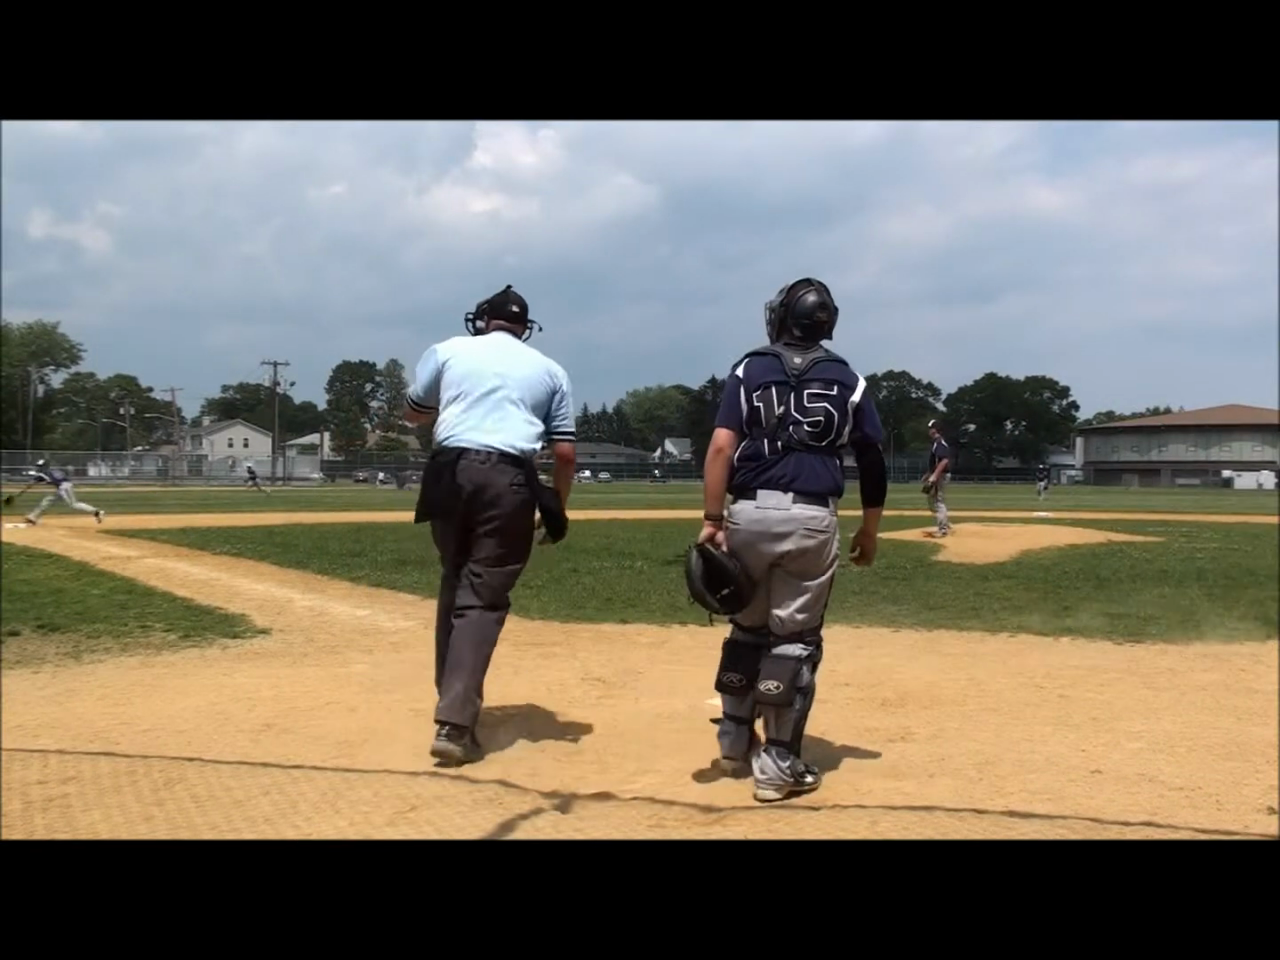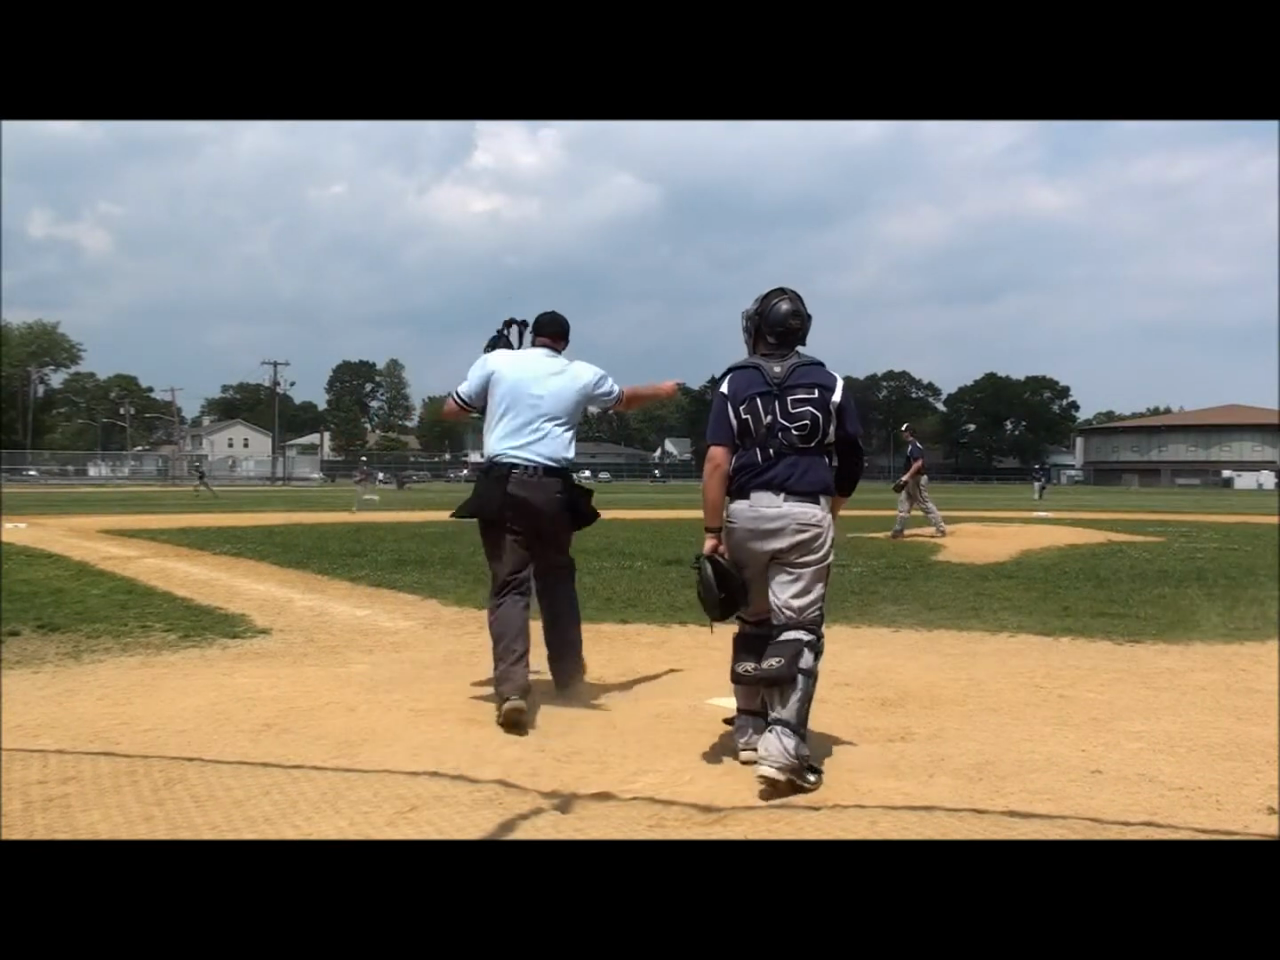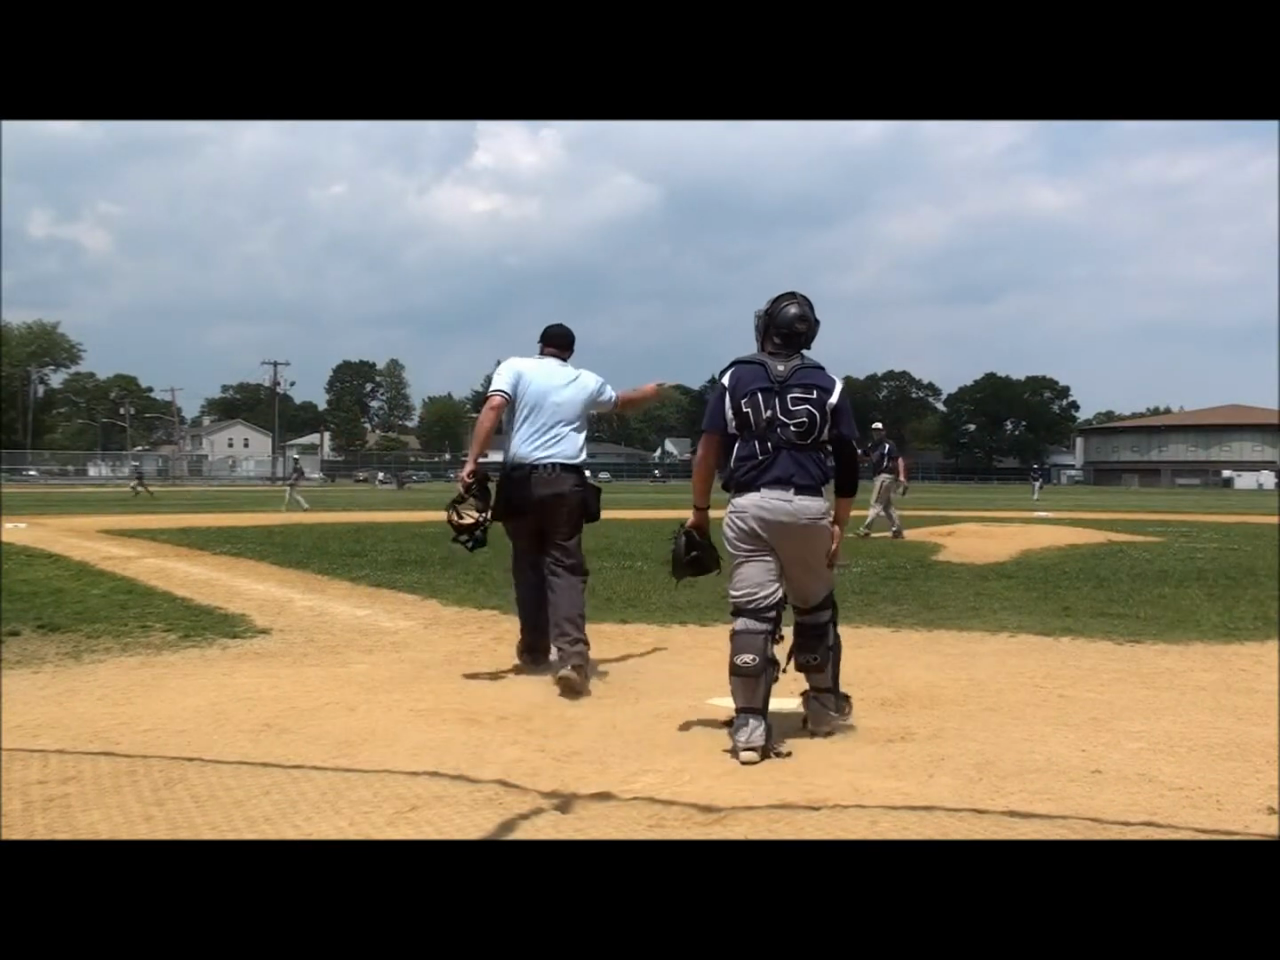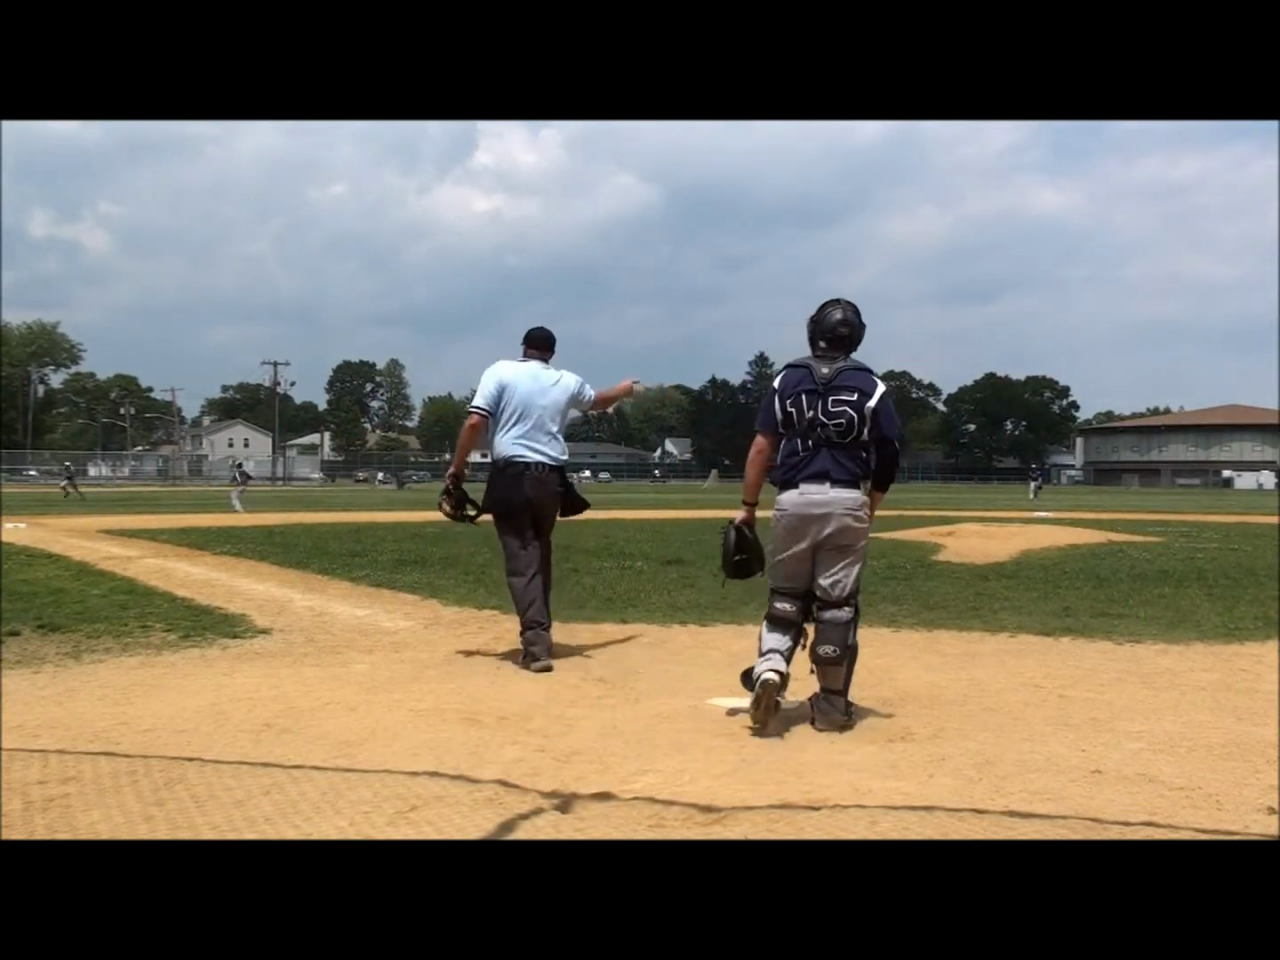
dt=0.5s
person 1, frame 1
left shoulder: (748, 370)
right shoulder: (848, 380)
left elbow: (721, 447)
right elbow: (873, 463)
left wrist: (711, 519)
right wrist: (869, 529)
left hip: (749, 513)
right hip: (811, 519)
left knee: (747, 630)
right knee: (795, 639)
left ankle: (736, 743)
right ankle: (777, 766)
person 1, frame 2
left shoulder: (733, 383)
right shoulder: (828, 382)
left elbow: (718, 462)
right elbow: (852, 459)
left wrist: (712, 532)
right wrist: (830, 508)
left hip: (747, 515)
right hip: (805, 515)
left knee: (753, 623)
right knee: (795, 630)
left ankle: (749, 731)
right ankle: (782, 748)
person 1, frame 3
left shoulder: (735, 377)
right shoulder: (827, 384)
left elbow: (708, 449)
right elbow: (847, 459)
left wrist: (699, 508)
right wrist: (839, 521)
left hip: (749, 507)
right hip: (806, 507)
left knee: (752, 617)
right knee: (815, 607)
left ankle: (749, 730)
right ankle: (822, 705)
person 1, frame 4
left shoulder: (786, 379)
right shoulder: (870, 386)
left elbow: (762, 448)
right elbow: (889, 456)
left wrist: (748, 507)
right wrist: (871, 506)
left hip: (793, 500)
right hip: (846, 502)
left knee: (787, 595)
right knee: (838, 603)
left ankle: (770, 665)
right ankle: (831, 703)
person 2, frame 1
left shoulder: (446, 351)
right shoulder: (549, 370)
left elbow: (413, 414)
right elbow: (565, 453)
right wrist: (559, 508)
left hip: (449, 475)
right hip: (507, 480)
left knee: (455, 591)
right knee: (482, 600)
left ankle: (456, 708)
right ankle: (454, 726)
person 2, frame 2
left shoulder: (496, 361)
right shoulder: (584, 374)
left elbow: (451, 410)
right elbow: (625, 399)
right wrist: (661, 391)
left hip: (500, 484)
right hip: (552, 487)
left knee: (510, 587)
right knee: (555, 574)
left ankle: (512, 688)
right ankle: (565, 669)
person 2, frame 3
left shoulder: (515, 368)
right shoulder: (588, 381)
left elbow: (493, 408)
right elbow: (619, 402)
left wrist: (472, 461)
right wrist: (647, 393)
left hip: (521, 481)
right hip: (566, 483)
left knee: (528, 564)
right knee: (567, 567)
left ankle: (537, 649)
right ankle: (571, 654)
person 2, frame 4
left shoulder: (500, 372)
right shoulder: (568, 382)
left elbow: (475, 423)
right elbow: (598, 402)
left wrist: (457, 466)
right wrist: (624, 390)
left hip: (511, 477)
right hip: (551, 478)
left knee: (522, 561)
right knee: (539, 555)
left ankle: (538, 645)
right ankle: (539, 635)
